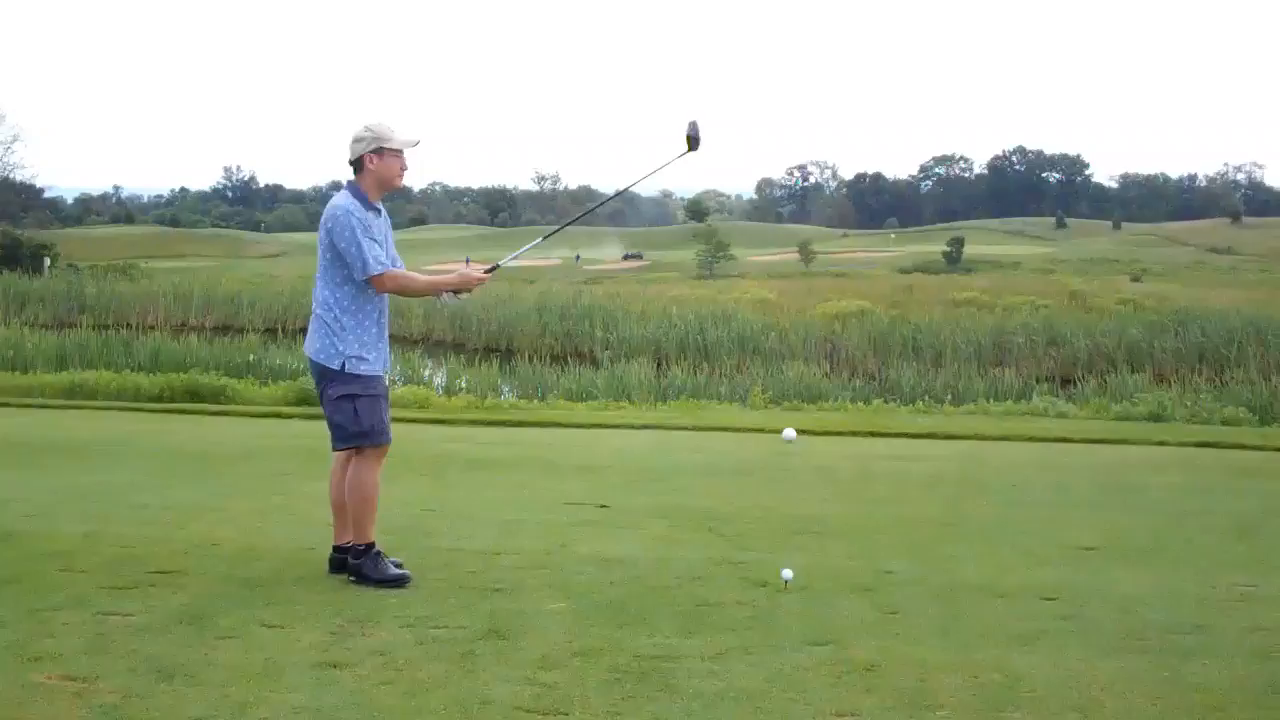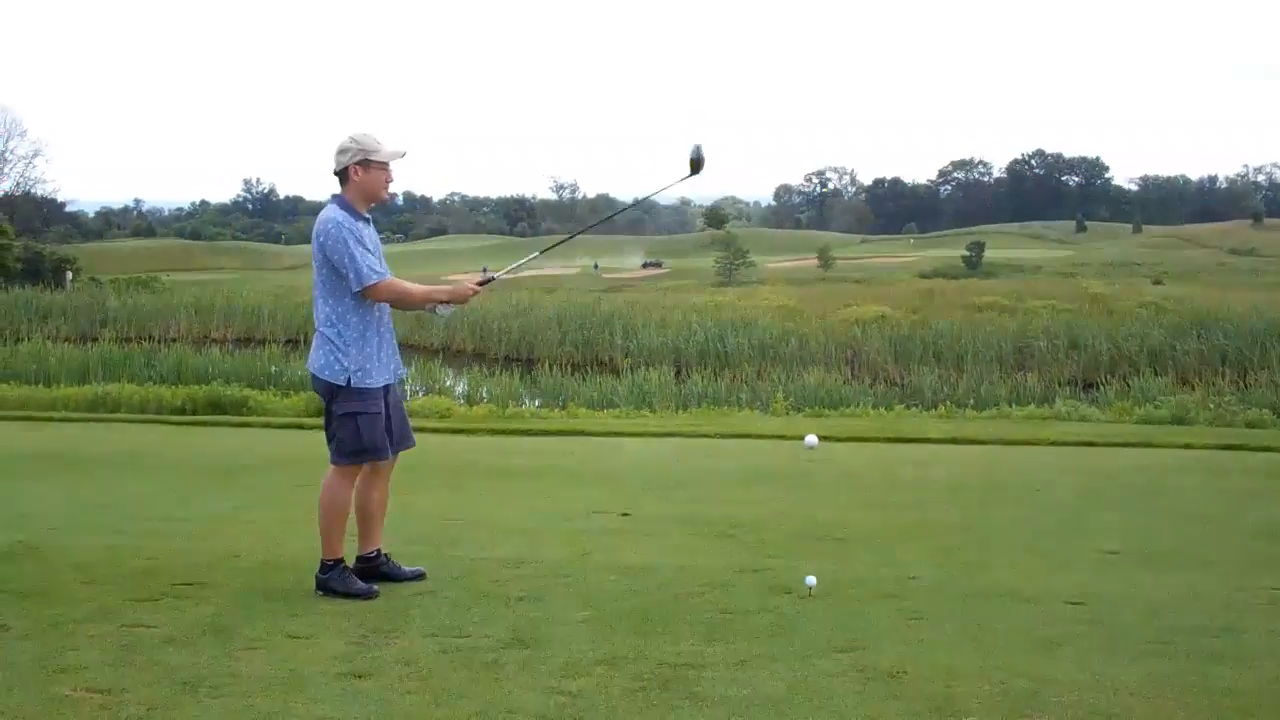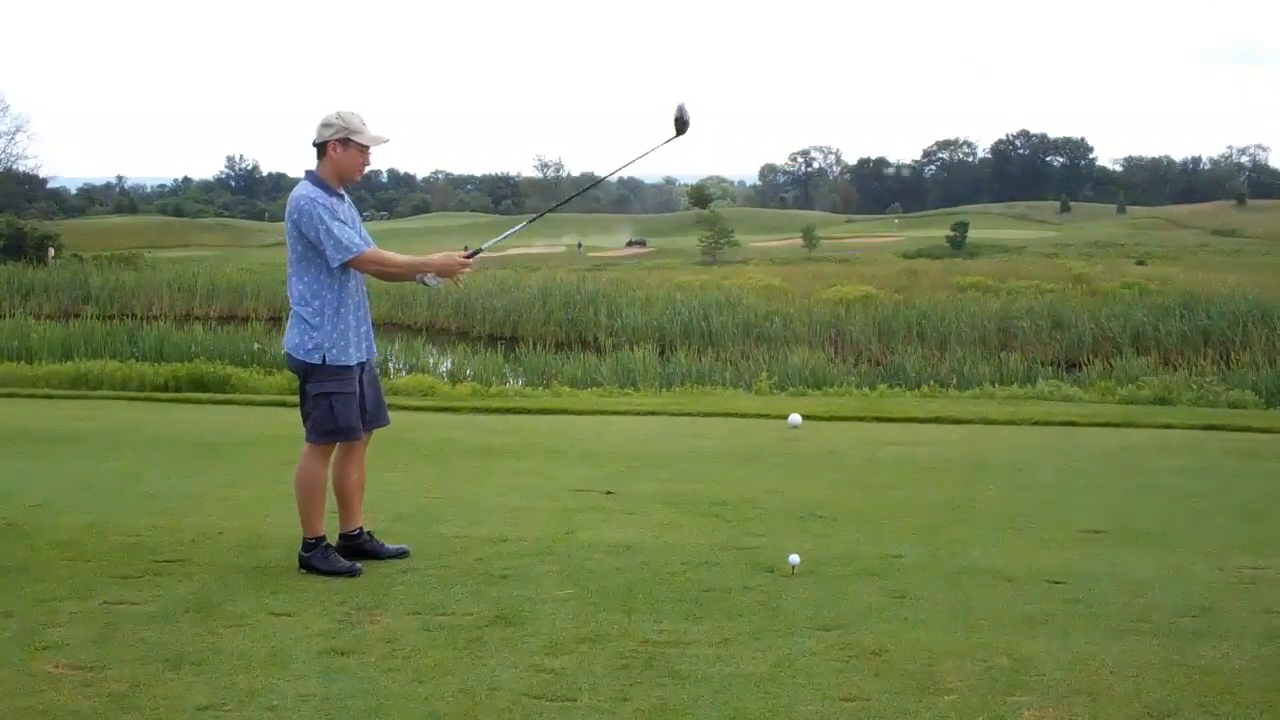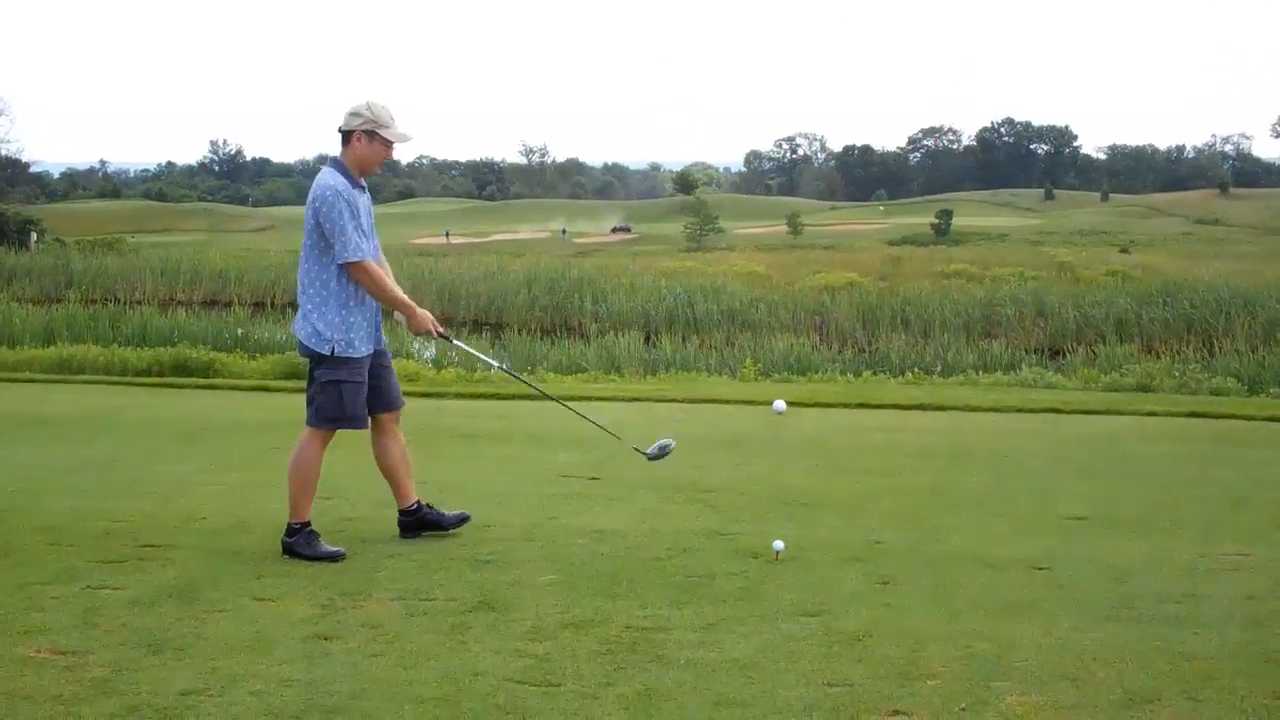
dt=0.5s
person 1, frame 1
left shoulder: (377, 213)
right shoulder: (344, 211)
left elbow: (395, 277)
right elbow: (384, 280)
left wrist: (446, 286)
right wrist: (450, 281)
left hip: (365, 352)
right hip: (344, 354)
left knee: (352, 451)
right knee: (369, 449)
left ankle: (344, 548)
right ankle: (362, 551)
person 1, frame 2
left shoulder: (361, 223)
right shoulder: (335, 224)
left elbow: (386, 290)
right elbow: (379, 289)
left wrist: (435, 297)
right wrist: (444, 293)
left hip: (377, 366)
right hip: (349, 369)
left knee: (382, 461)
right knee: (348, 466)
left ankle: (371, 558)
right ankle: (330, 568)
person 1, frame 3
left shoulder: (341, 200)
right shoulder: (309, 201)
left elbow: (372, 262)
right elbow: (363, 260)
left wrist: (427, 270)
right wrist: (431, 264)
left hip: (355, 344)
right hip: (324, 347)
left knee: (358, 438)
right knee: (323, 443)
left ankle: (352, 536)
right ankle: (312, 546)
person 1, frame 4
left shoulder: (357, 188)
right shoulder: (332, 190)
right elbow: (358, 267)
left wrist: (405, 304)
right wrist: (409, 310)
left hip: (365, 332)
right hip: (335, 335)
left knee: (387, 418)
right knee: (321, 430)
left ankle: (412, 511)
right ankle: (297, 531)
